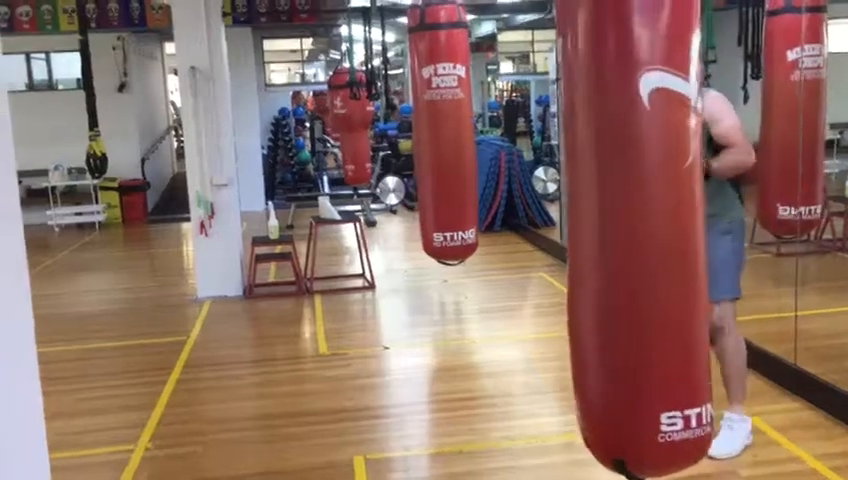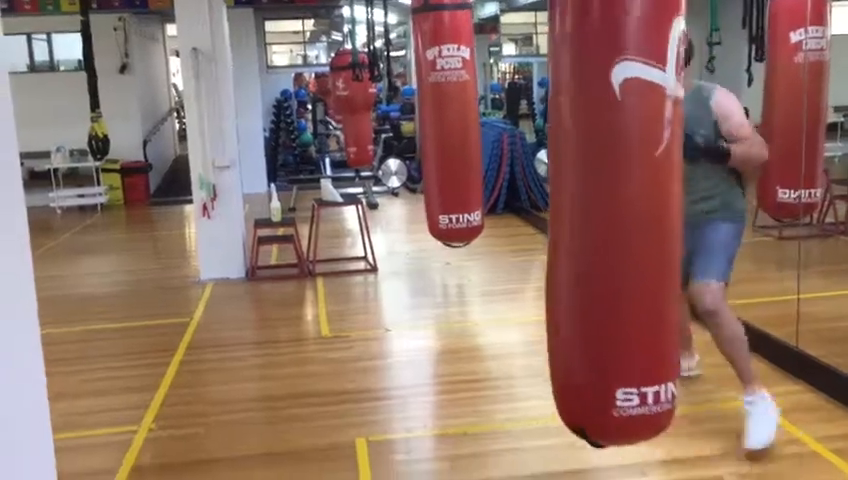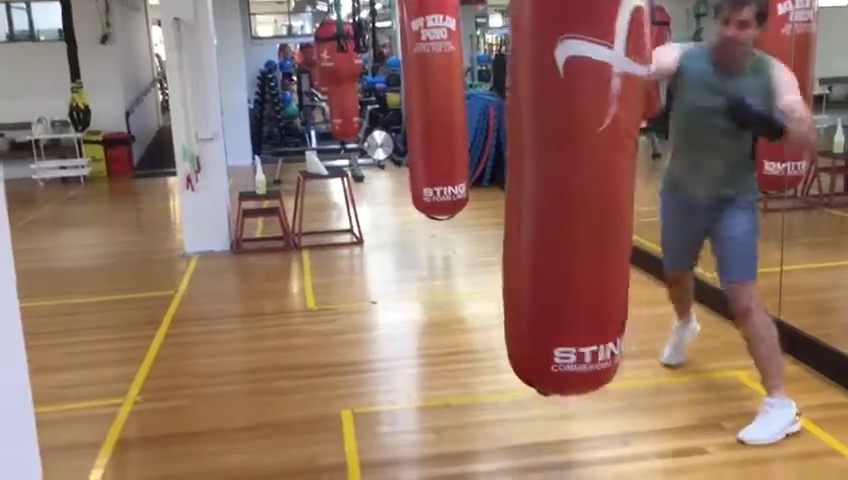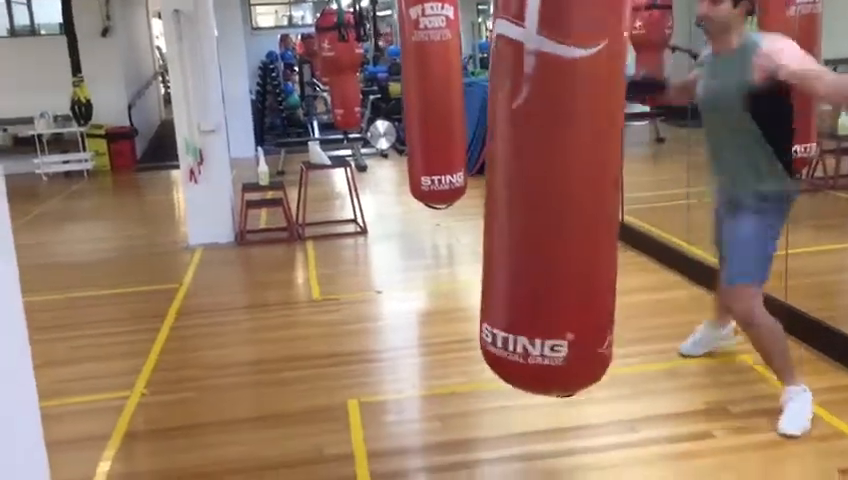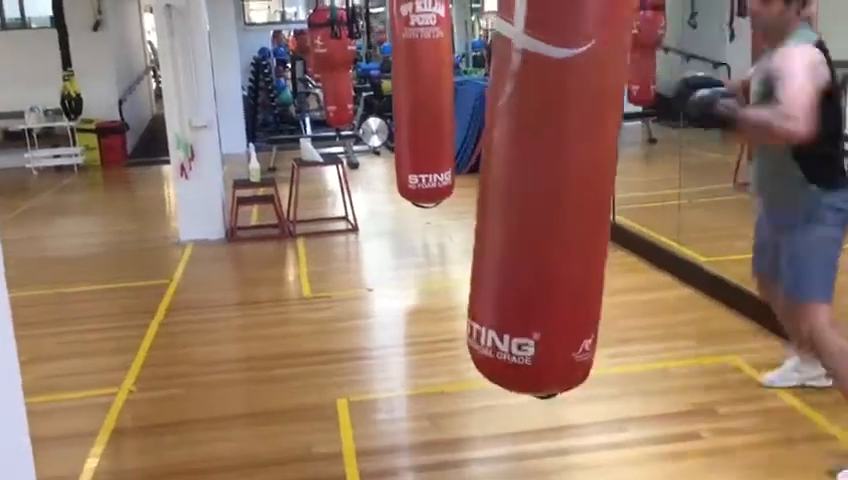
dt=0.4s
person 1, frame 1
left shoulder: (708, 103)
left elbow: (745, 156)
left wrist: (701, 170)
left hip: (719, 222)
left knee: (719, 318)
left ankle: (737, 419)
person 1, frame 2
left shoulder: (715, 100)
left elbow: (759, 153)
left wrist: (715, 150)
left hip: (719, 216)
right hip: (676, 219)
left knee: (708, 300)
left ankle: (757, 399)
right ankle: (684, 357)
person 1, frame 3
left shoulder: (773, 74)
right shoulder: (681, 57)
left elbow: (807, 136)
left wrist: (777, 124)
left hip: (734, 200)
right hip: (681, 195)
left knee: (744, 302)
right knee: (676, 276)
left ankle: (781, 405)
right ankle: (685, 325)
person 1, frame 4
left shoulder: (768, 50)
right shoulder: (710, 61)
right elbow: (682, 94)
left hip: (761, 195)
right hip: (732, 191)
left knee: (744, 302)
right knee: (730, 277)
left ankle: (796, 391)
right ankle: (719, 327)
person 1, frame 5
left shoulder: (798, 56)
right shoulder: (782, 52)
left elbow: (794, 128)
right elbow: (758, 82)
left wrist: (730, 111)
right wrist: (723, 93)
left hip: (814, 209)
right hip: (781, 204)
left knee: (816, 332)
right knee: (771, 288)
right ankle: (807, 363)
